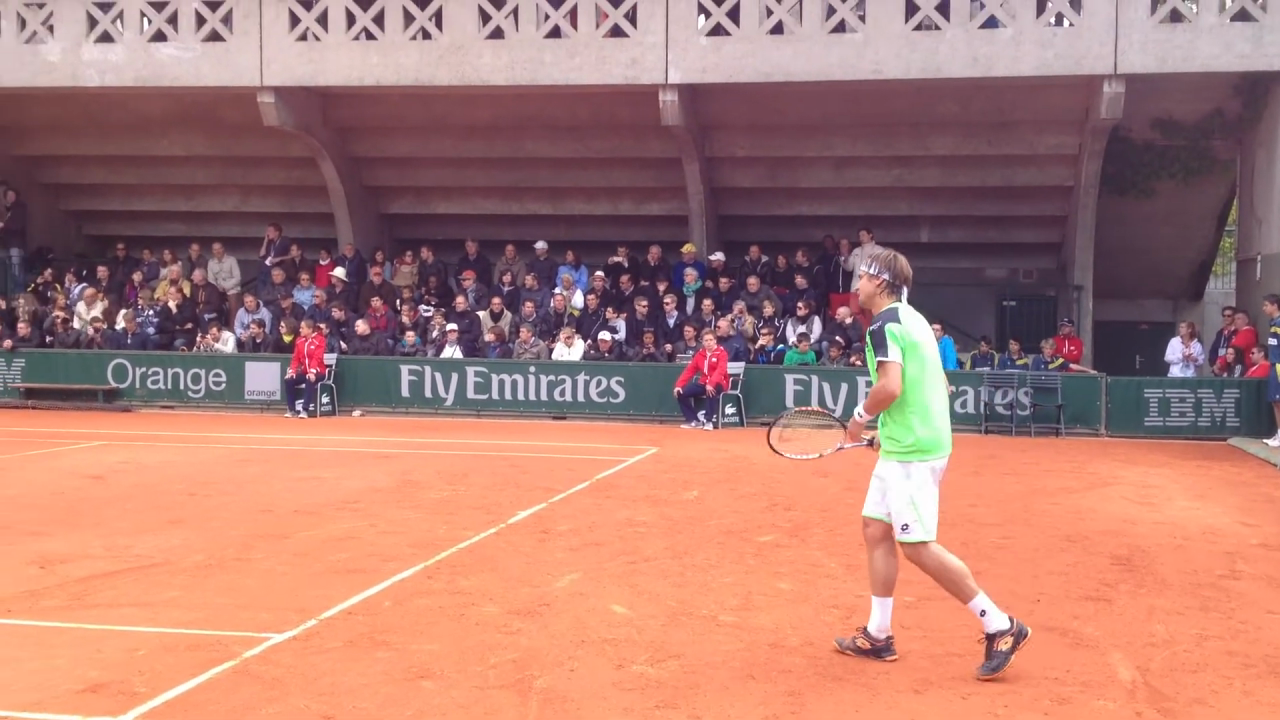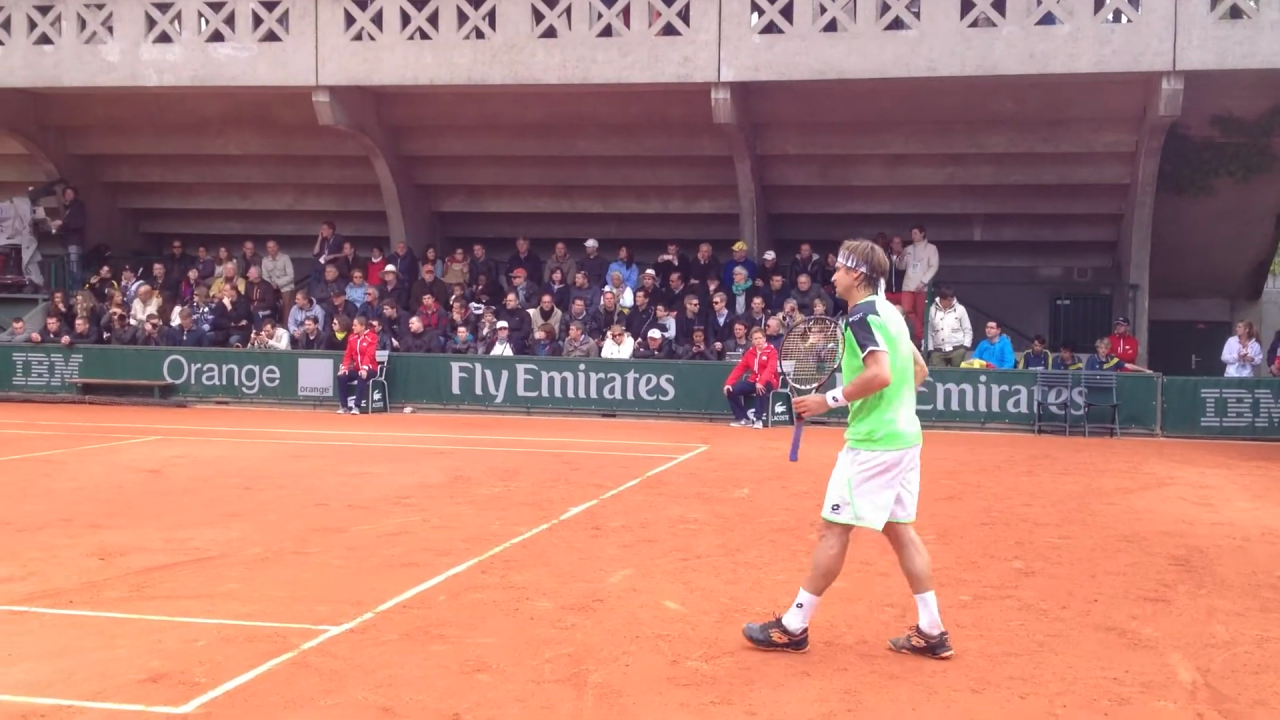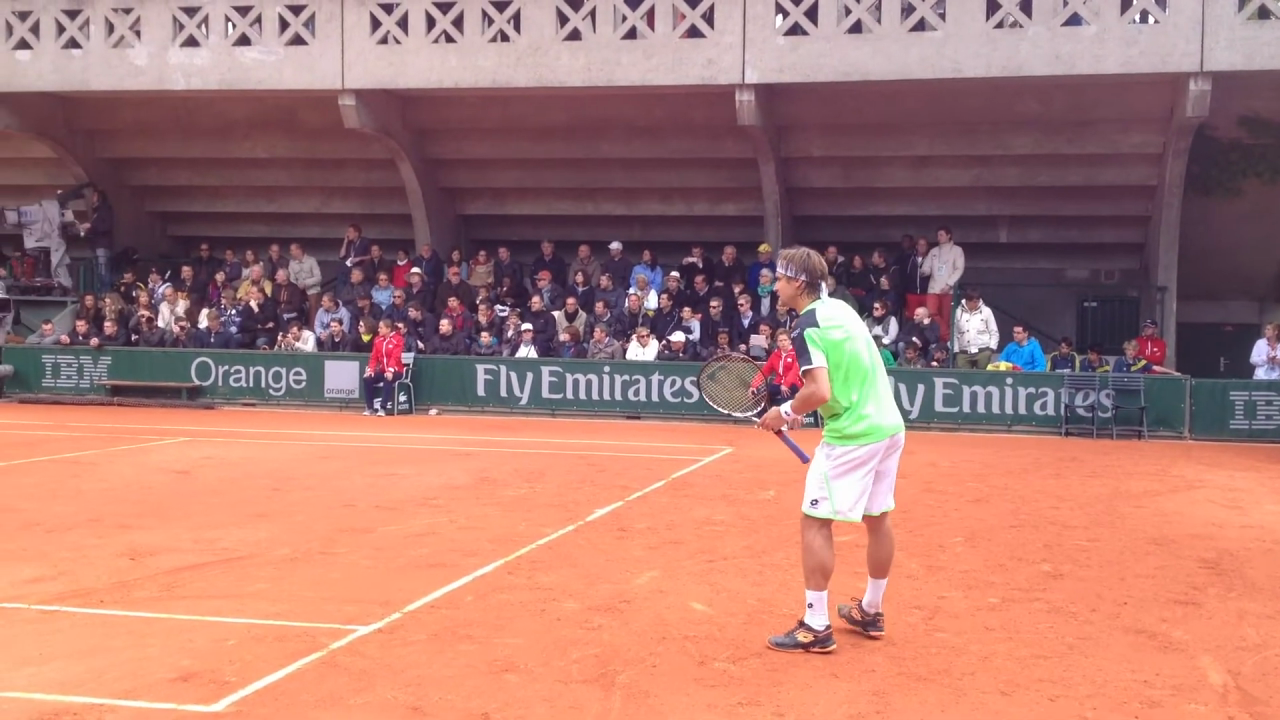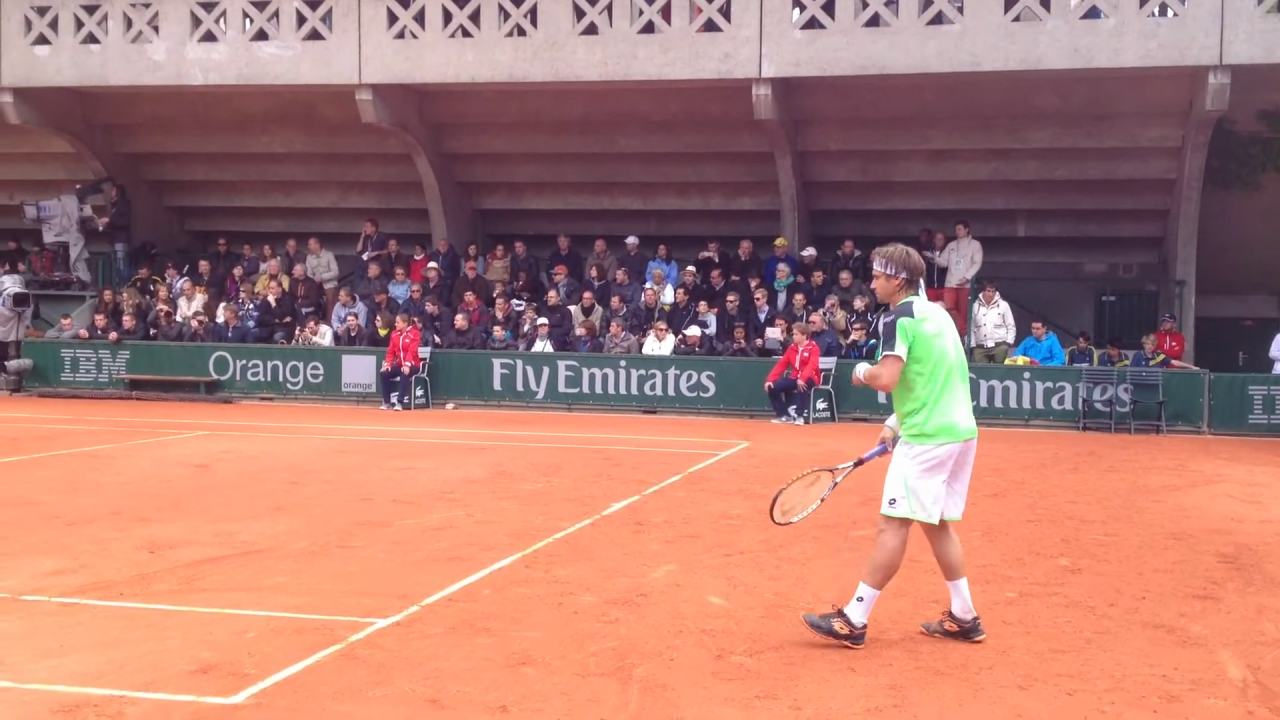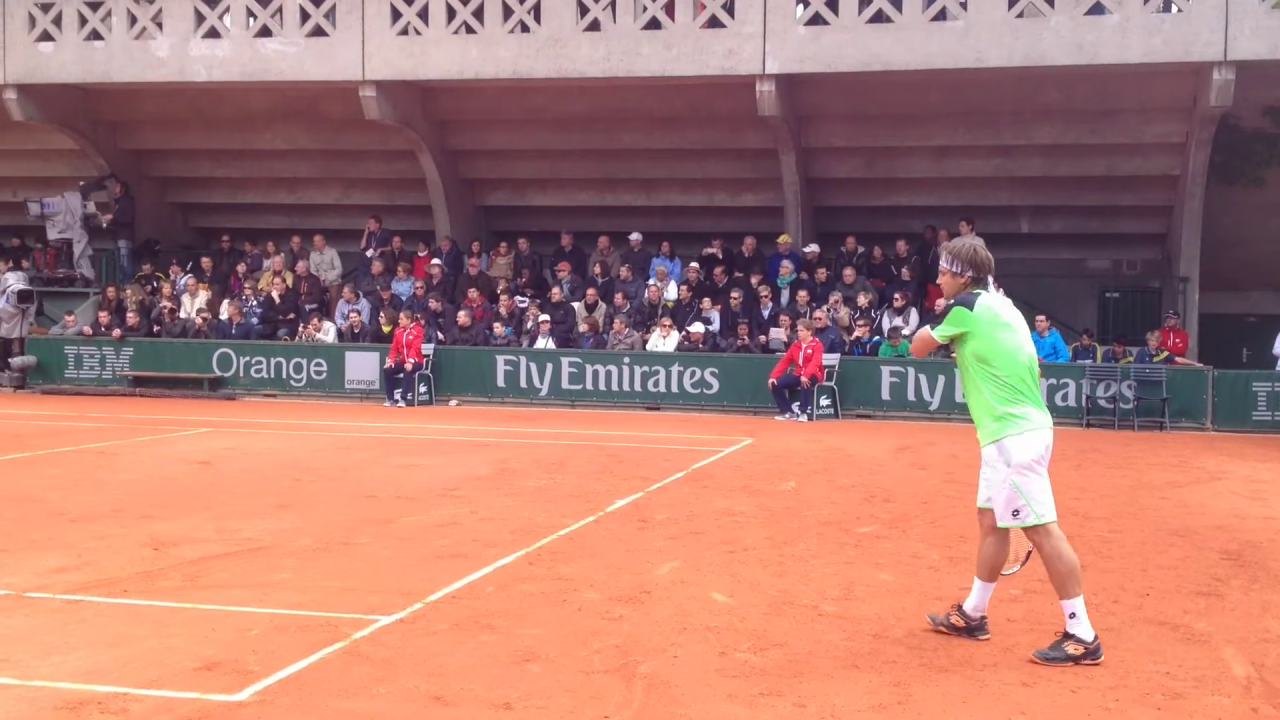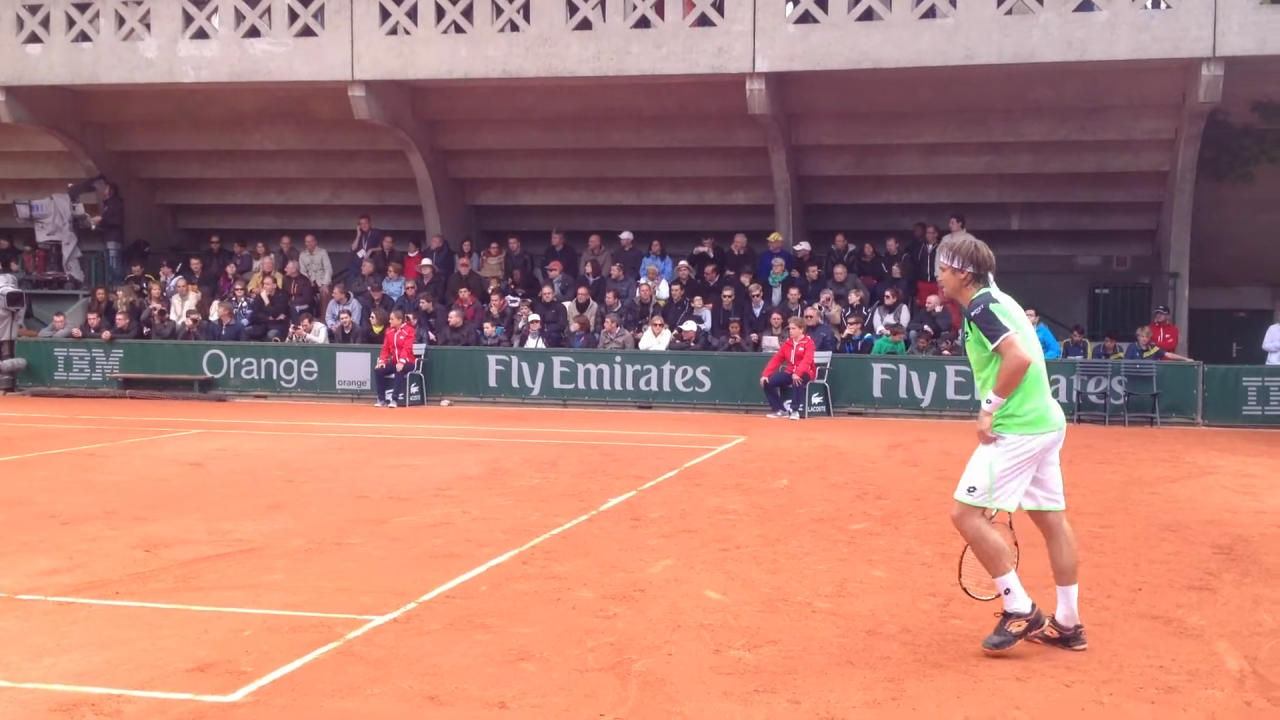
dt=0.5s
person 1, frame 1
left shoulder: (884, 323)
right shoulder: (912, 319)
left elbow: (890, 388)
right elbow: (940, 385)
left wrist: (861, 416)
left hip: (911, 452)
right hip: (911, 446)
left knee: (922, 549)
right knee: (875, 530)
left ankle: (1000, 627)
right ankle: (879, 632)
person 1, frame 2
left shoulder: (862, 315)
right shoulder: (888, 312)
left elbow: (880, 375)
right elbow: (919, 372)
left wrist: (830, 400)
left hip: (872, 443)
right hip: (903, 438)
left knee: (834, 530)
right knee: (899, 530)
left ankle: (794, 626)
right ankle: (931, 630)
person 1, frame 3
left shoulder: (806, 327)
right shoulder: (840, 309)
left elbow: (819, 393)
left wrist: (785, 413)
right wrist: (799, 404)
left hip: (852, 437)
right hip: (888, 428)
left knee: (815, 523)
right knee: (876, 518)
left ankle: (815, 626)
right ankle: (870, 609)
person 1, frame 4
left shoulder: (900, 317)
right shoulder: (936, 312)
left elbow: (886, 379)
left wrist: (862, 372)
right wrist: (897, 423)
left hip: (929, 437)
right hip: (960, 432)
left knee: (893, 525)
right knee: (937, 523)
left ankle: (853, 619)
right ankle: (964, 616)
person 1, frame 5
left shoulder: (966, 307)
right shoulder: (1001, 306)
left elbow: (919, 347)
right elbow: (1034, 369)
left wrist: (937, 336)
left hip: (1011, 436)
right hip: (1023, 429)
left knee: (1041, 529)
right knee: (991, 520)
left ankle: (1082, 636)
right ankle: (972, 614)
person 1, frame 6
left shoulder: (981, 307)
right shoulder: (999, 302)
left elbow: (1019, 359)
left wrist: (990, 404)
left hip: (1017, 430)
right hip: (1046, 424)
left knee: (966, 514)
right knee: (1051, 520)
left ankle: (1019, 607)
right ankle: (1067, 623)
